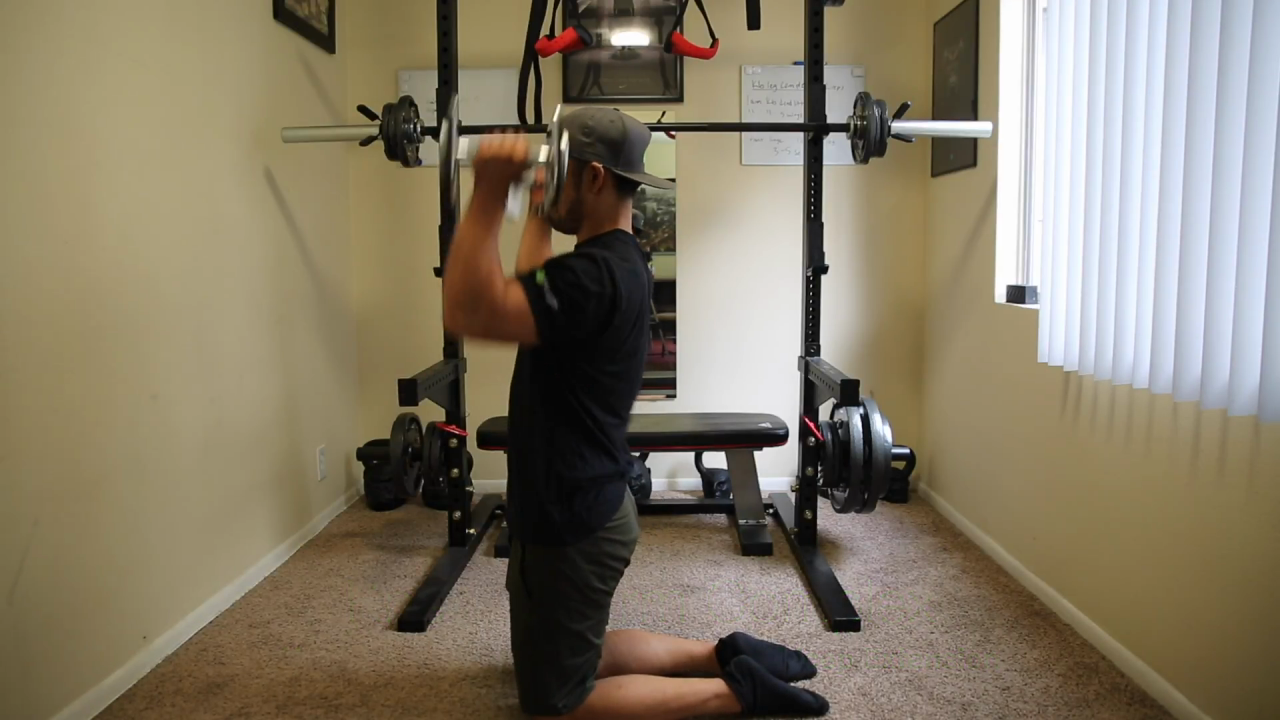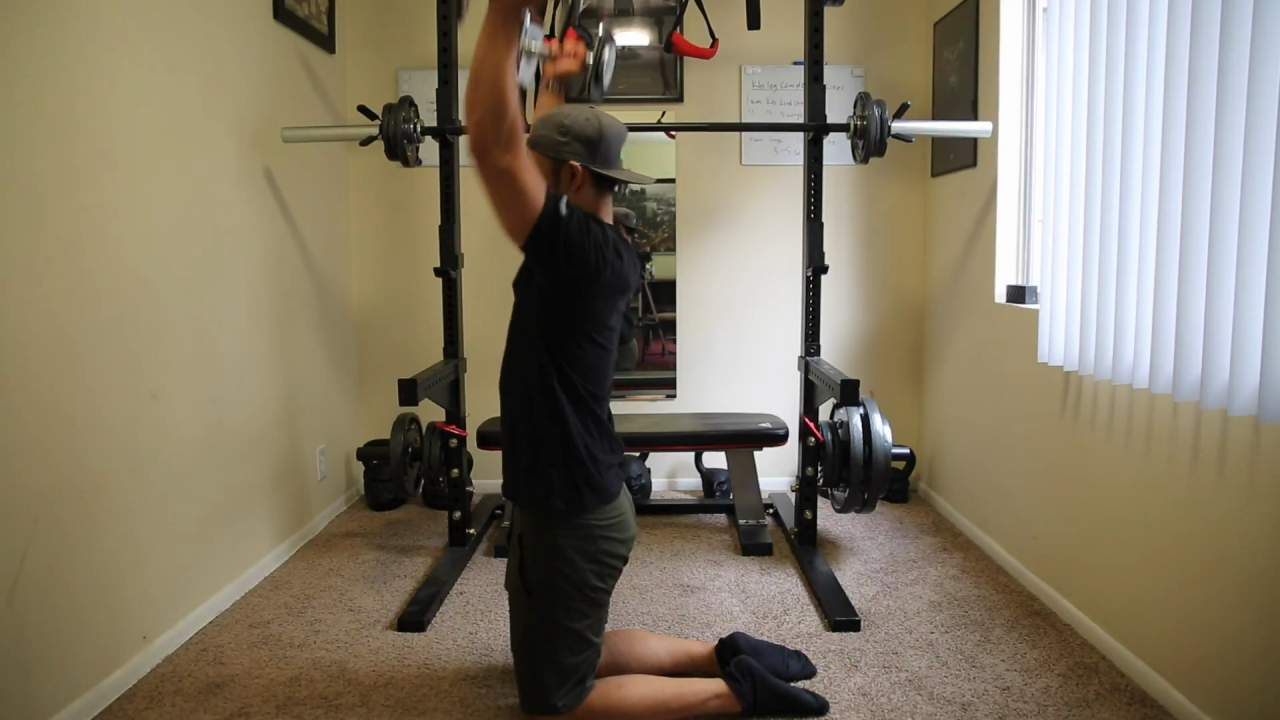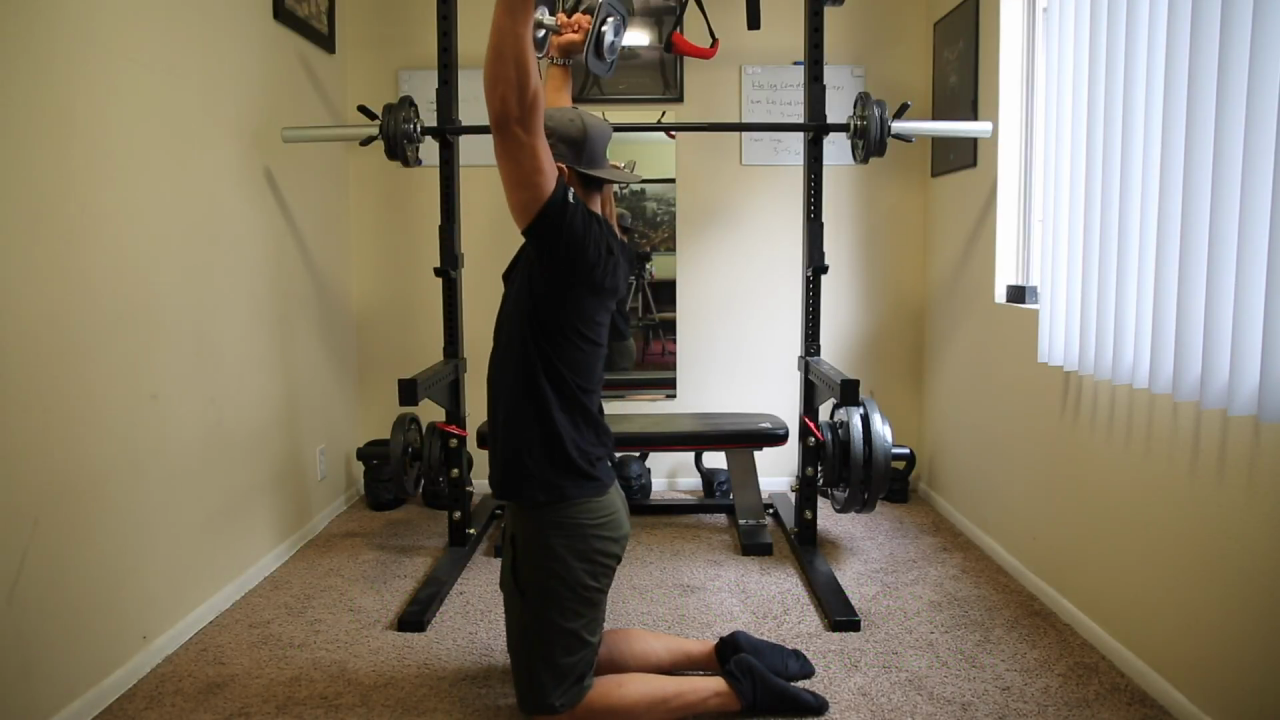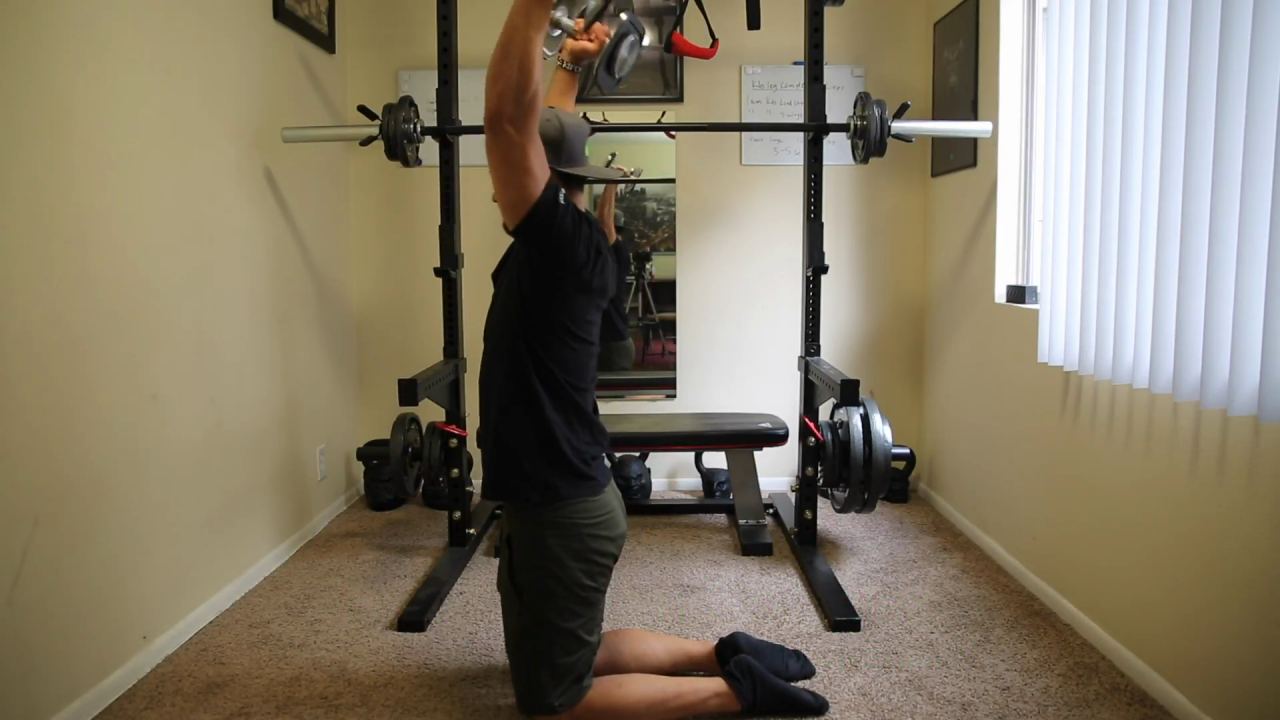
dt=0.3s
person 1, frame 1
left shoulder: (594, 280)
right shoulder: (609, 261)
left elbow: (467, 310)
right elbow: (531, 281)
left wrist: (488, 194)
right wrist: (535, 200)
left hip: (570, 522)
right hip: (583, 509)
right knee: (573, 655)
right ankle: (726, 655)
person 1, frame 2
left shoulder: (581, 250)
right shoulder: (594, 246)
left elbow: (491, 141)
right elbow: (523, 157)
right wrist: (555, 83)
left hip: (568, 515)
right hip: (580, 500)
right knee: (575, 651)
right ankle: (723, 654)
person 1, frame 3
left shoulder: (572, 241)
right shoulder: (581, 245)
left elbow: (513, 117)
right elbow: (541, 127)
right wrist: (561, 60)
left hip: (562, 513)
right hip: (574, 499)
right knee: (571, 654)
right ankle: (727, 653)
person 1, frame 4
left shoulder: (561, 243)
right shoulder: (571, 245)
left elbow: (508, 117)
right elbow: (537, 132)
right wrist: (572, 65)
left hip: (558, 512)
right hip: (571, 498)
right knee: (570, 654)
right ankle: (726, 654)
